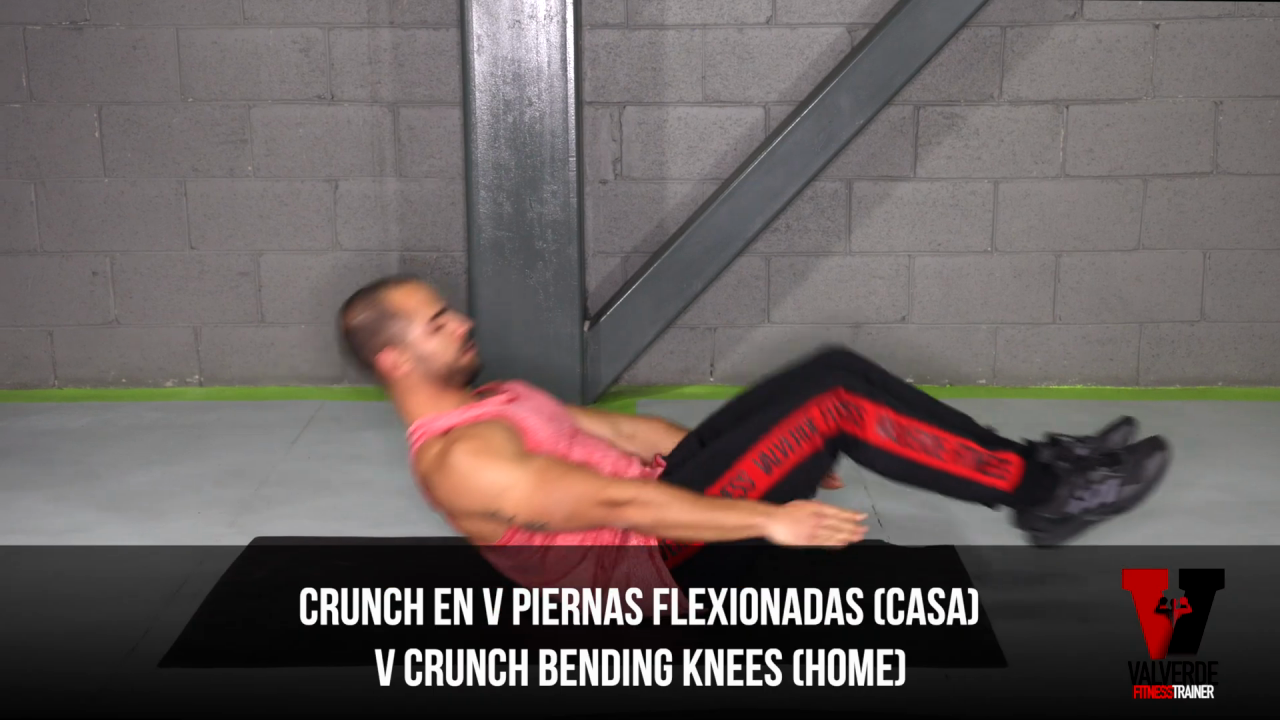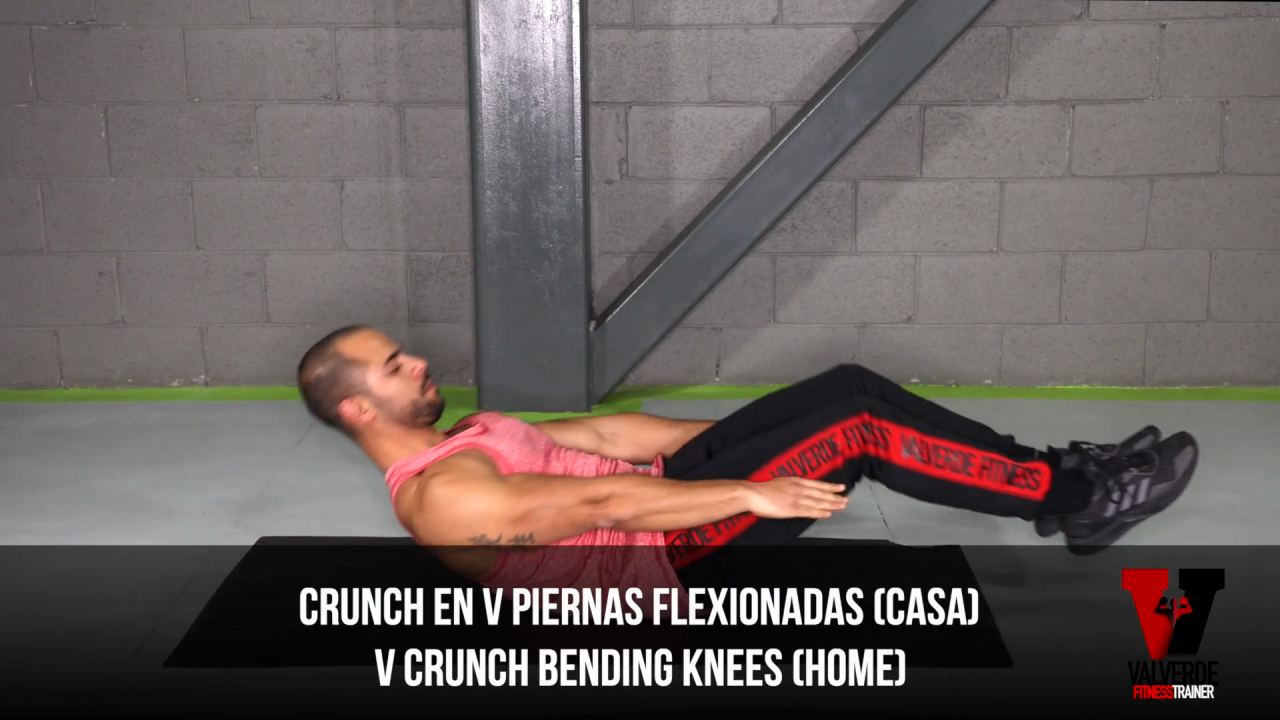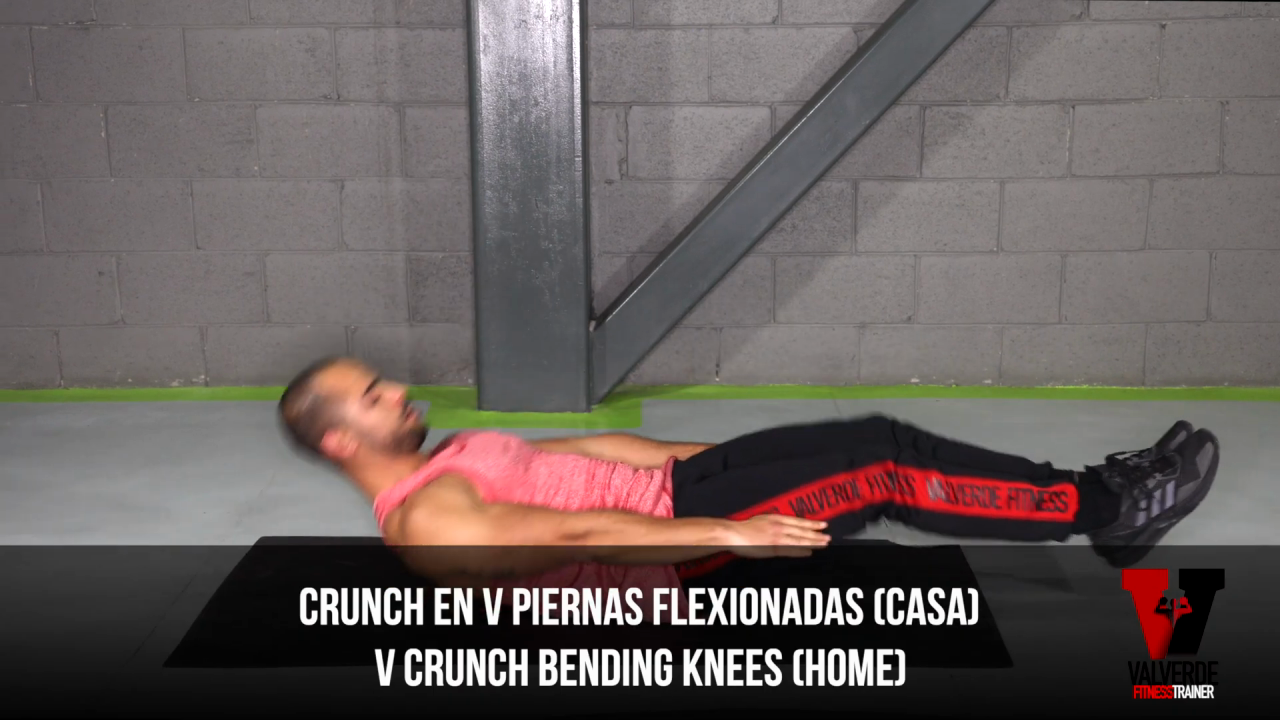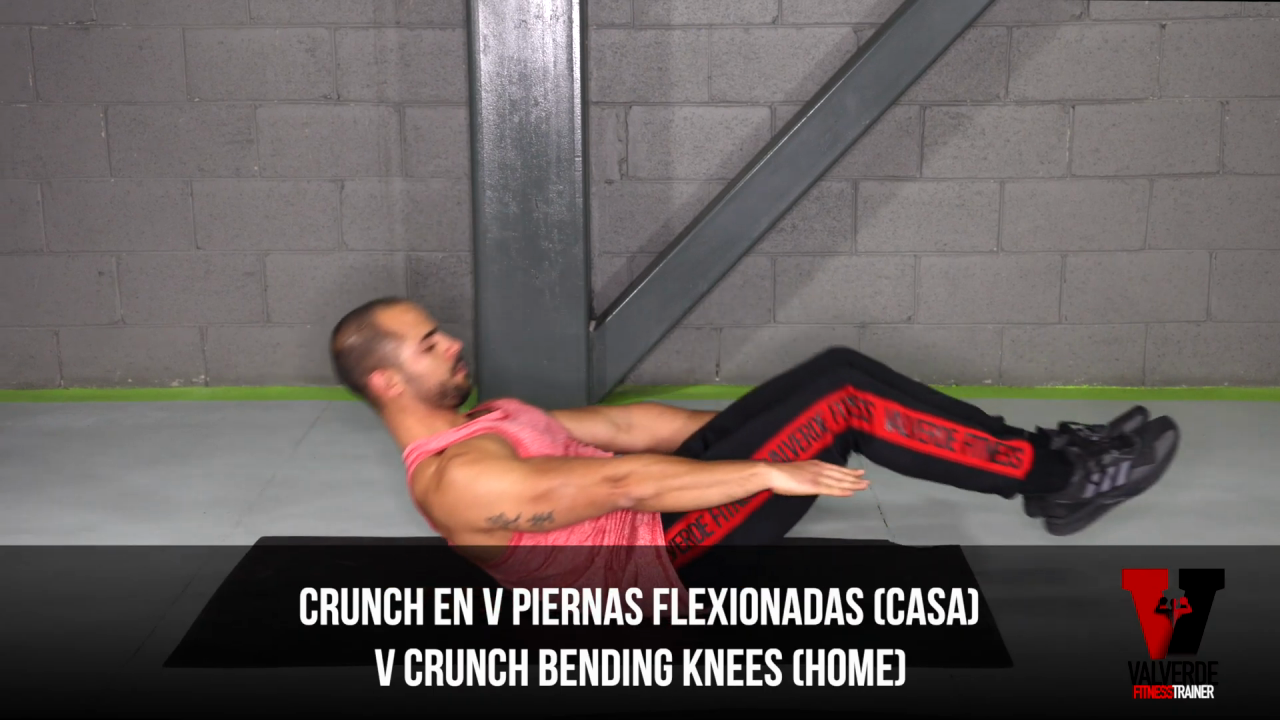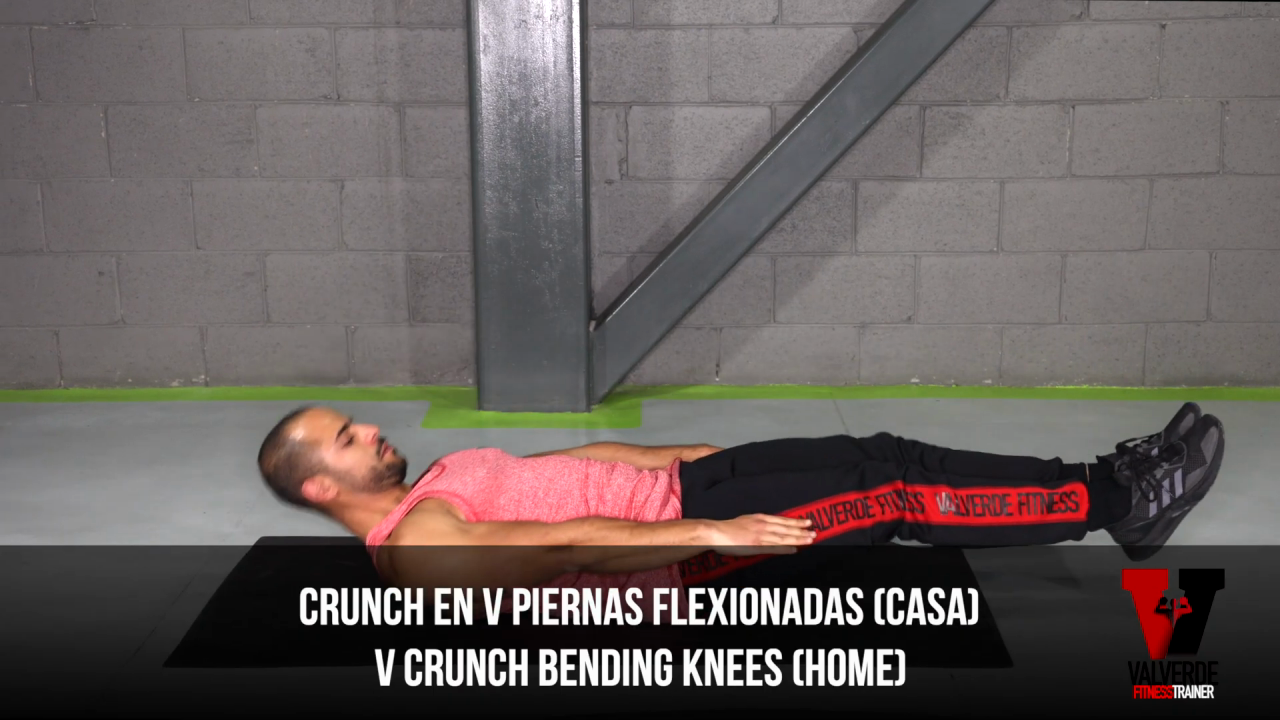
dt=1s
person 1, frame 1
left shoulder: (481, 407)
right shoulder: (458, 463)
left elbow: (617, 435)
right elbow: (614, 506)
left wrist: (775, 453)
right wrist: (772, 519)
left hip: (657, 518)
right hip: (662, 568)
left knee: (834, 372)
right knee: (837, 398)
left ankle: (1026, 467)
right ankle: (1041, 494)
person 1, frame 2
left shoulder: (462, 440)
right shoulder: (440, 498)
left elbow: (601, 435)
right elbow: (598, 507)
left wrist: (732, 435)
right wrist: (750, 493)
left hip: (668, 488)
right hip: (668, 554)
left knee: (848, 388)
right knee: (857, 431)
left ankle: (1058, 474)
right ankle: (1076, 501)
person 1, frame 3
left shoulder: (445, 462)
right shoulder: (424, 522)
left elbow: (581, 450)
right elbow: (573, 538)
left wrist: (701, 456)
right wrist: (729, 537)
left hip: (670, 489)
right hip: (665, 556)
left knee: (874, 437)
right knee: (880, 474)
left ankle: (1091, 490)
right ankle: (1106, 515)
person 1, frame 4
left shoulder: (476, 425)
right shoulder: (458, 482)
left elbow: (618, 424)
right elbow: (619, 487)
left wrist: (750, 428)
right wrist: (771, 471)
left hip: (664, 507)
right hip: (668, 552)
left knee: (836, 373)
right knee: (841, 401)
left ankle: (1047, 459)
right ankle: (1056, 478)
person 1, frame 5
left shoulder: (432, 485)
right shoulder: (415, 545)
left elbow: (574, 456)
right elbow: (564, 546)
left wrist: (690, 456)
right wrist: (709, 534)
left hip: (674, 488)
right hip: (670, 551)
left knee: (877, 455)
right knee: (889, 497)
left ankle: (1104, 483)
right ankle: (1118, 506)
